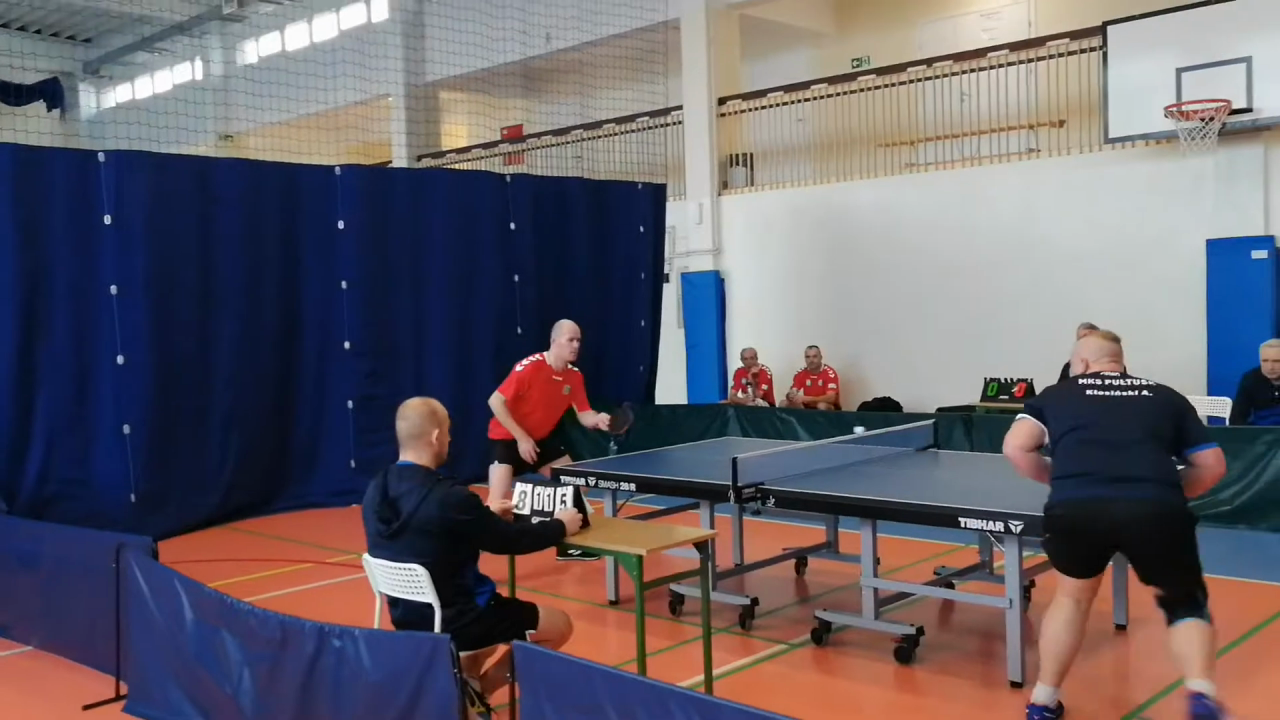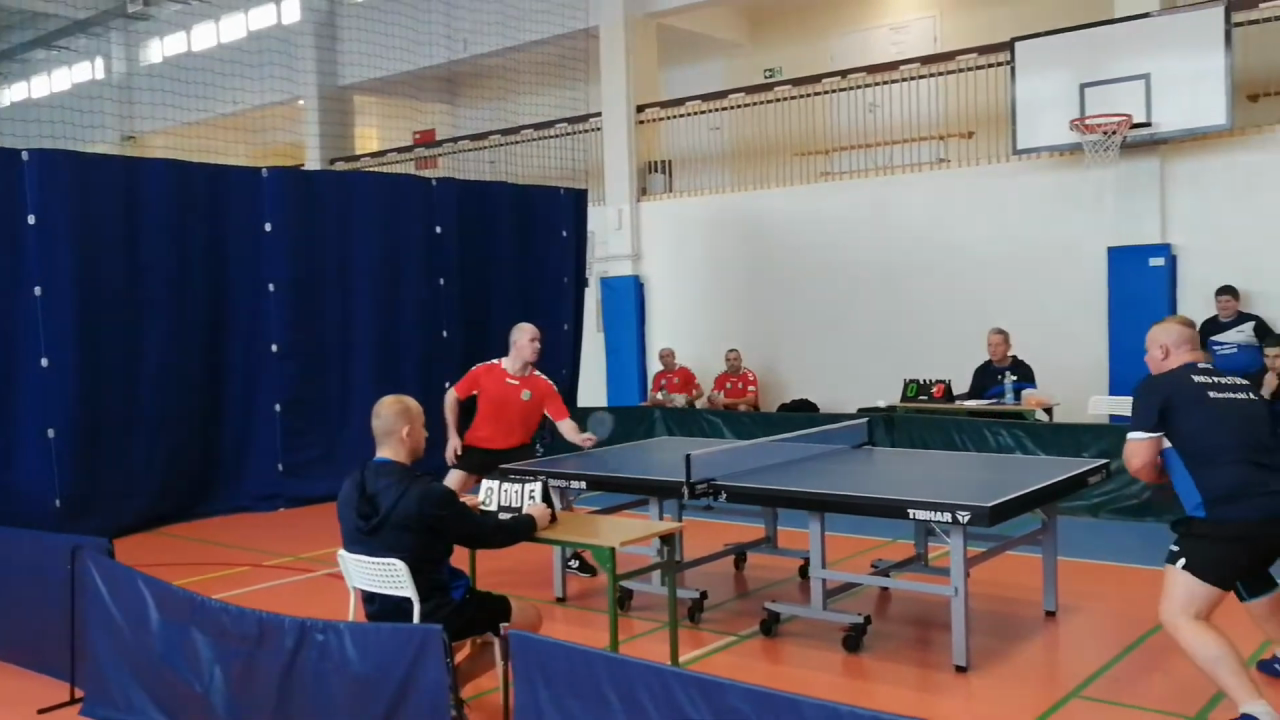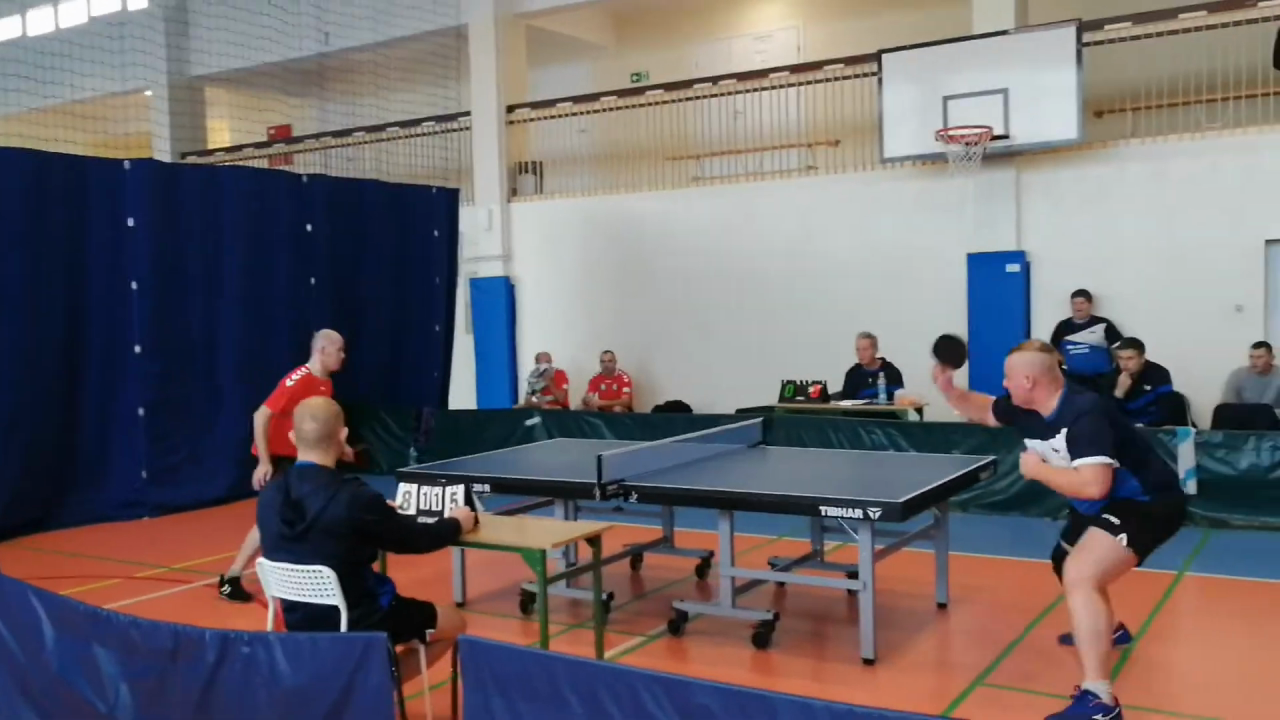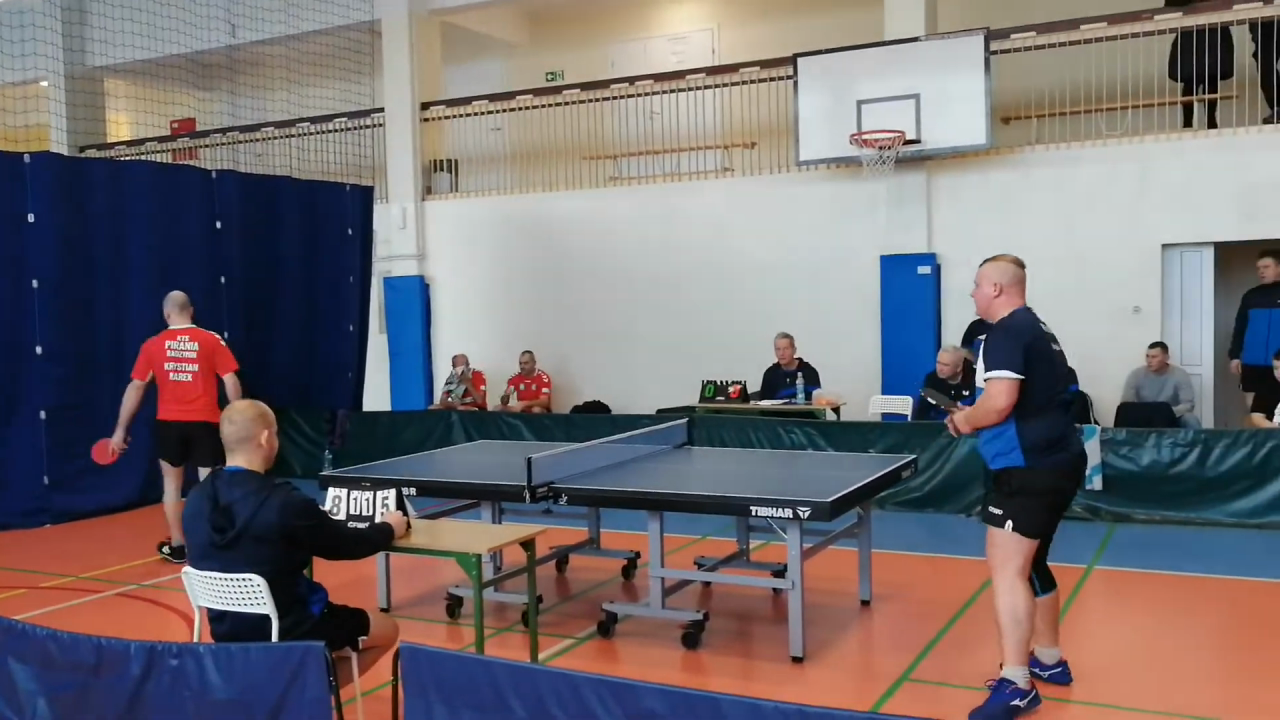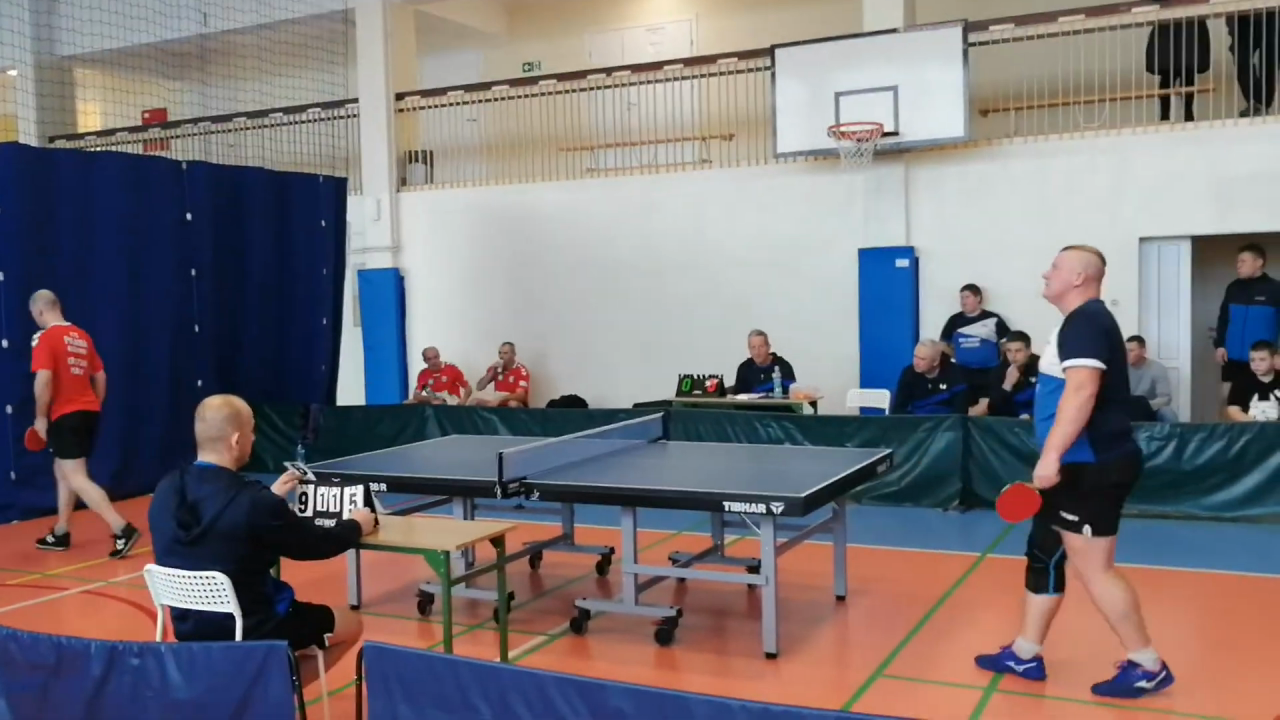
dt=0.7s
person 1, frame 1
left shoulder: (1057, 393)
right shoulder: (1166, 397)
left elbow: (1015, 450)
right elbow: (1211, 466)
left hip: (1074, 507)
right hip: (1156, 507)
left knee: (1072, 598)
right knee: (1185, 606)
person 1, frame 2
left shoulder: (1156, 387)
right shoulder: (1242, 386)
left elbow: (1139, 464)
left wrist: (1161, 474)
left hip: (1227, 518)
left knee: (1179, 616)
right knee: (1243, 569)
person 1, frame 3
left shoulder: (1085, 415)
right shoulder: (1029, 411)
left elbow: (1093, 485)
right elbow: (982, 410)
left wrist: (1037, 470)
right wrist: (948, 386)
left hip: (1149, 504)
right hip: (1112, 506)
left knee: (1081, 578)
right knee: (1065, 561)
right ankle: (1104, 631)
person 1, frame 4
left shoulder: (1007, 332)
right shoulder: (1036, 329)
left elbow: (999, 401)
left wrist: (966, 420)
right wrist: (975, 413)
left hip: (1029, 470)
right hip: (1055, 463)
left knee: (1007, 571)
right knee: (1029, 564)
right ankle: (1049, 659)
person 1, frame 5
left shoulder: (1084, 322)
right shoulder: (1083, 322)
left elbow: (1081, 392)
left wrist: (1050, 455)
right wrist: (1054, 452)
left hip: (1092, 467)
right hip: (1082, 464)
left knee: (1094, 567)
right knee: (1043, 555)
left ankle: (1148, 667)
right ankle: (1025, 654)
person 2, frame 1
left shoulder: (377, 490)
right shoulder: (448, 497)
right elbow: (511, 540)
left wrist: (484, 515)
right wrist: (560, 526)
left hip: (408, 613)
right hip: (452, 620)
left knee: (497, 607)
right knee: (559, 625)
left ankle: (466, 682)
right ankle: (472, 692)
person 2, frame 2
left shoulder: (351, 488)
right shoulder: (425, 493)
right elbow: (486, 535)
left wrist: (455, 511)
right wrist: (530, 521)
left hip: (381, 609)
right hip: (428, 613)
left knee: (475, 601)
right knee: (529, 617)
person 2, frame 3
left shoulder: (270, 493)
right shoulder: (352, 498)
right elbow: (414, 540)
left wrist: (378, 513)
right wrist: (455, 524)
left hip: (300, 619)
right hip: (354, 621)
right knee: (454, 622)
person 2, frame 4
left shoulder: (197, 500)
right shoulder: (284, 503)
right elbow: (347, 545)
left wrist: (313, 520)
right wrist: (388, 529)
right hip: (285, 632)
right knee: (387, 629)
person 2, frame 5
left shoulder: (167, 490)
right shoulder: (254, 503)
right elbow: (315, 545)
right wrist: (356, 526)
right hip: (249, 630)
right knee: (350, 624)
person 3, frame 1
left shoulder: (574, 376)
right shoulder: (529, 367)
left elbow: (585, 414)
right elbow: (496, 402)
left wrist: (600, 419)
right wrist: (520, 437)
left hip: (541, 440)
right hip: (509, 441)
left knee: (576, 486)
right knee: (499, 501)
left ankle: (569, 545)
person 3, frame 2
left shoulder: (543, 385)
right shoulder: (484, 371)
left elbow: (563, 422)
right elbow: (452, 397)
left wrist: (579, 437)
right wrist: (452, 435)
left hip: (516, 449)
right hip: (477, 447)
left ankle: (570, 555)
person 3, frame 3
left shoulder: (326, 384)
right shoulder: (298, 380)
right elbow: (261, 416)
right wrist: (264, 462)
left hip: (296, 457)
right hip: (274, 459)
right ankle: (231, 578)
person 3, frame 4
left shoulder: (153, 345)
right shoulder: (212, 340)
left elbow: (135, 387)
right elbow: (232, 380)
left wrist: (120, 429)
left hip: (168, 423)
right hip: (205, 423)
left knee: (172, 483)
left ankle: (176, 546)
person 3, frame 5
left shoulder: (44, 338)
right shoulder: (83, 336)
left elbow: (44, 380)
right elbow: (100, 376)
left wrist: (40, 417)
left hip: (66, 416)
right hip: (88, 412)
left knee: (77, 481)
right knee: (62, 473)
left ankle: (123, 529)
right ankle: (60, 534)
